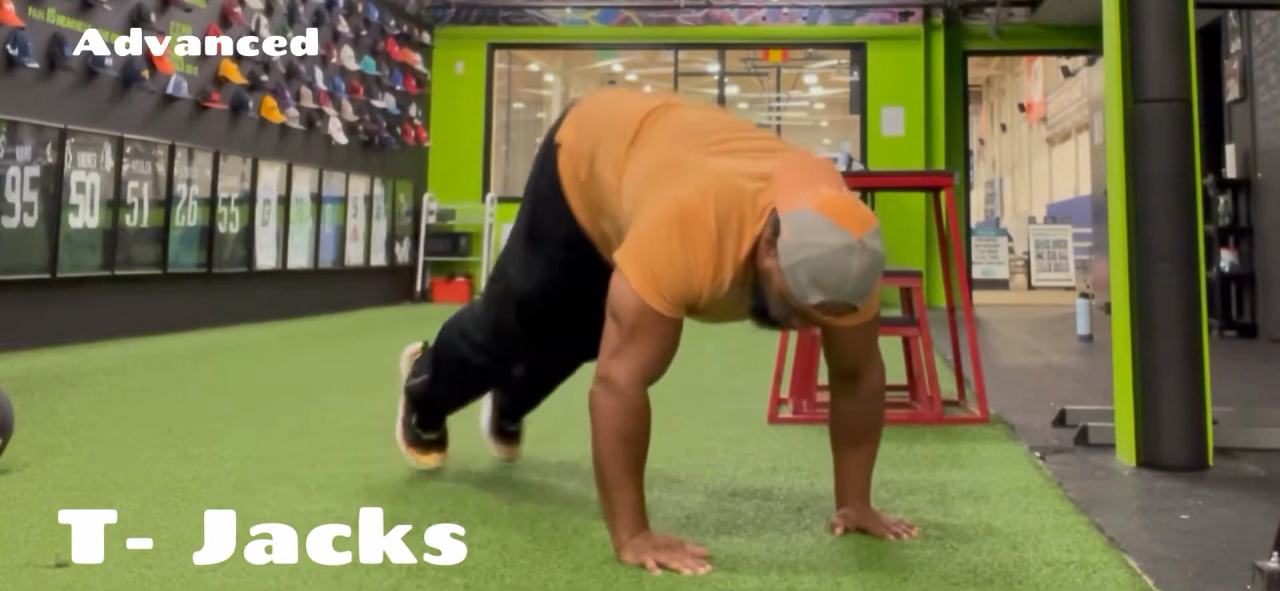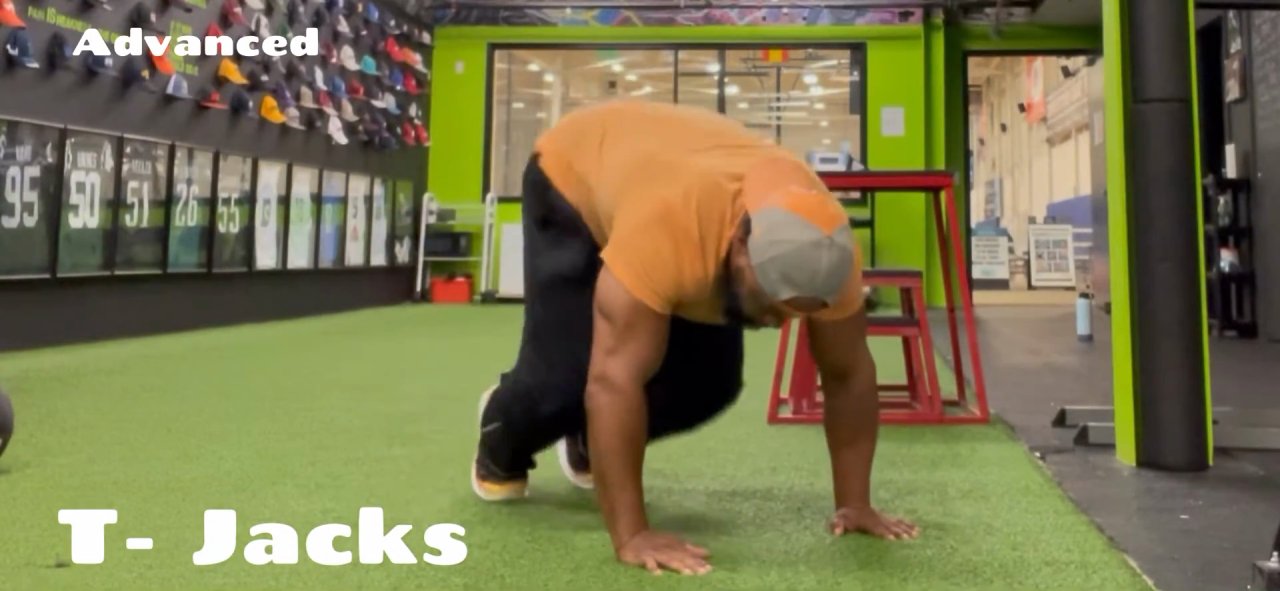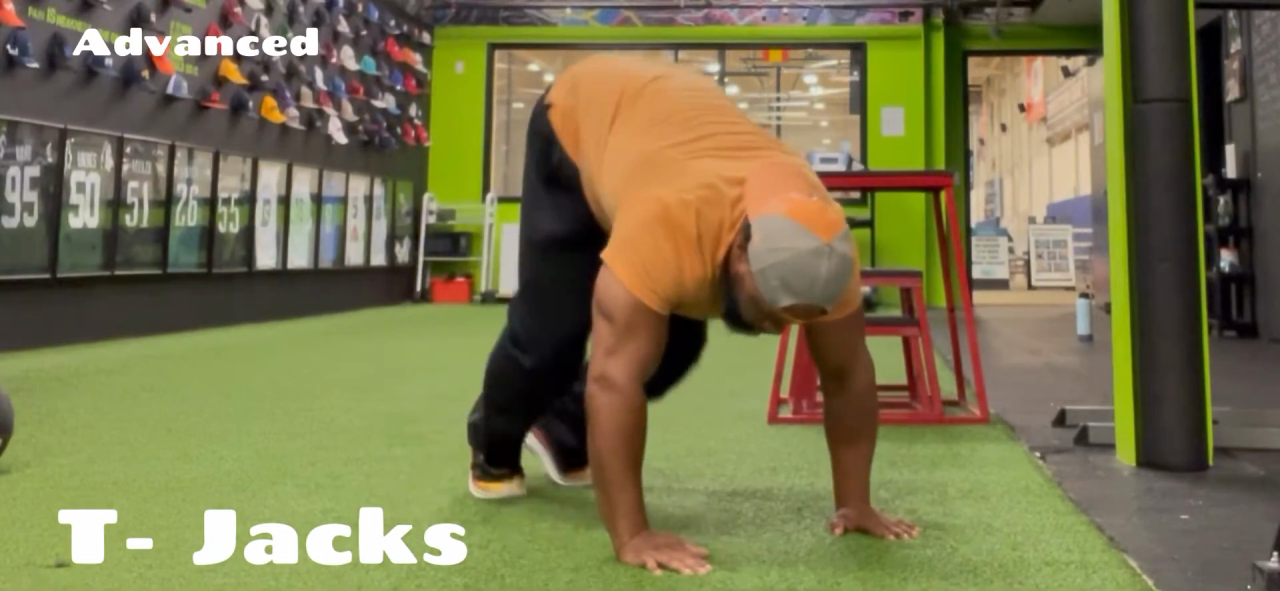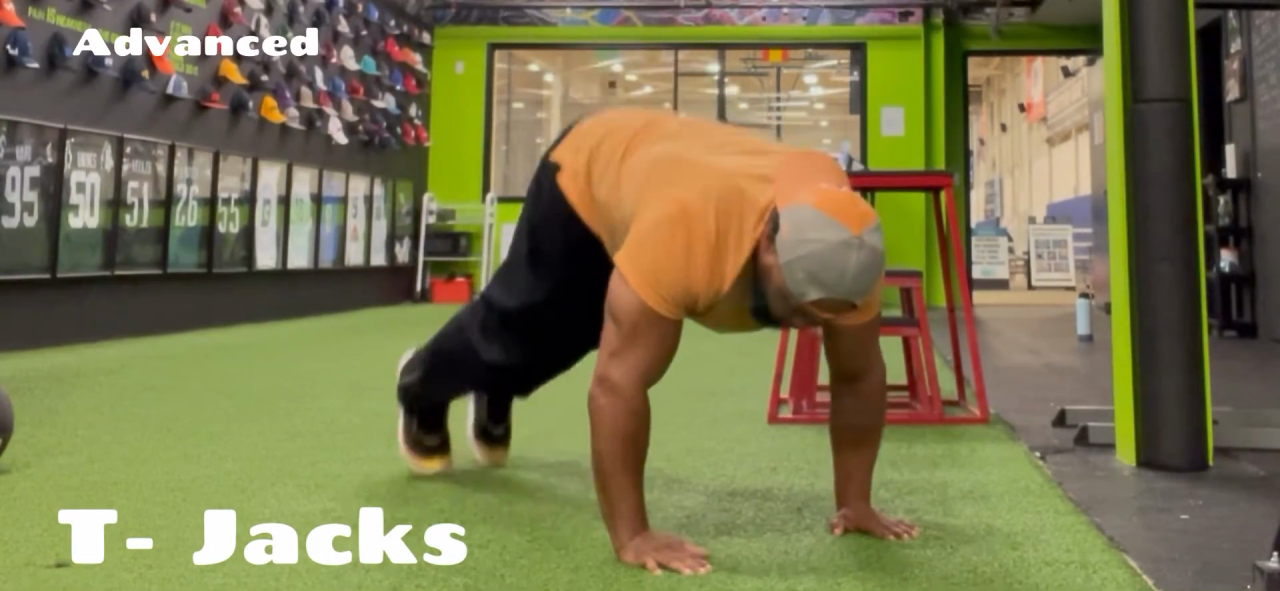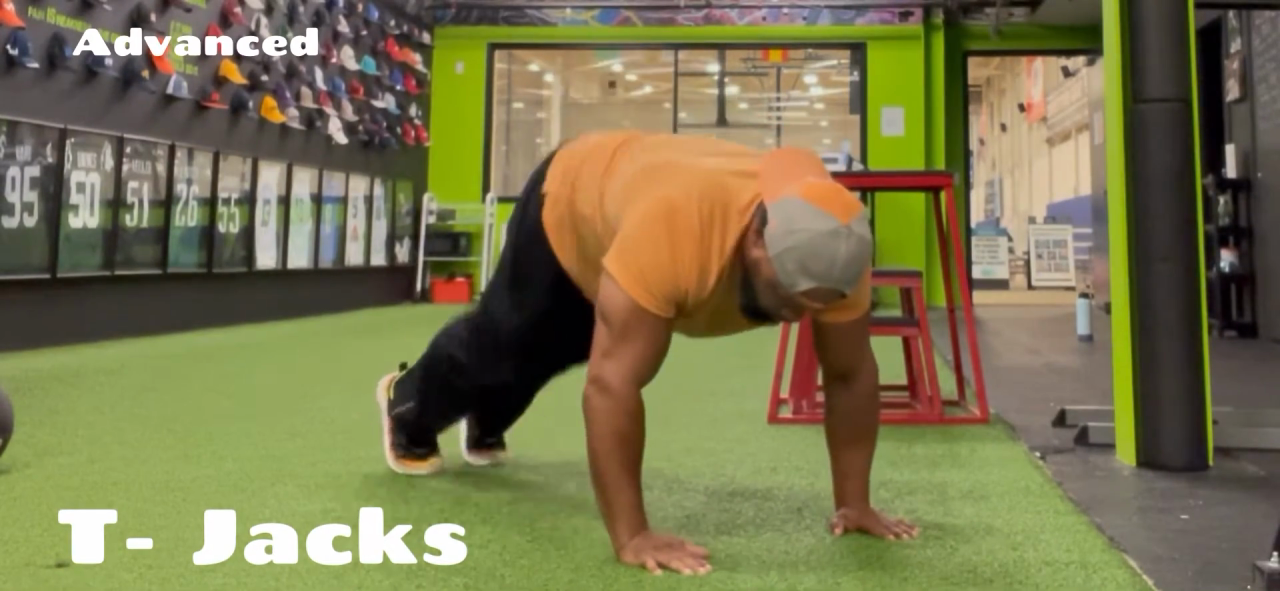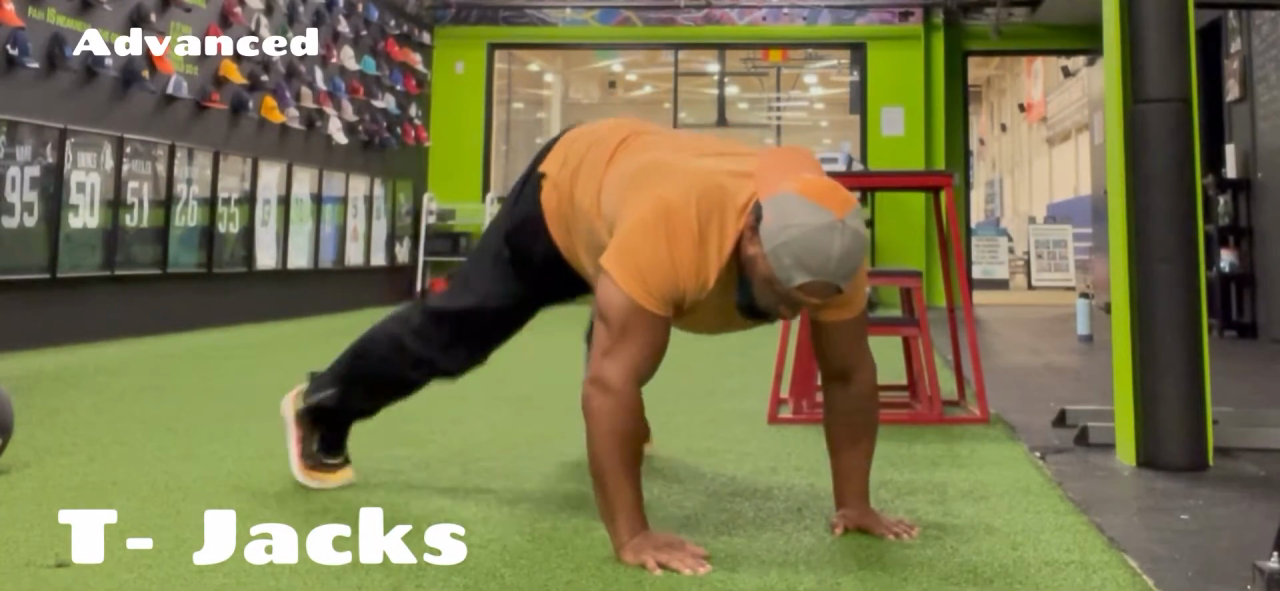
dt=0.3s
person 1, frame 1
left shoulder: (833, 250)
right shoulder: (689, 230)
left elbow: (857, 375)
right elbow: (621, 382)
left wrist: (855, 503)
right wrist: (630, 537)
left knee: (575, 336)
right knee: (515, 327)
left ankle: (508, 399)
right ankle: (426, 385)
person 1, frame 2
left shoulder: (818, 244)
right shoulder: (666, 224)
left elbow: (848, 375)
right elbow: (613, 381)
left wrist: (855, 503)
right wrist: (632, 535)
right hip: (573, 176)
left knee: (708, 385)
right knee: (567, 373)
left ankle: (586, 436)
right ankle: (504, 444)
person 1, frame 3
left shoulder: (821, 246)
right shoulder: (668, 228)
left elbow: (847, 373)
right elbow: (612, 381)
left wrist: (855, 504)
right wrist: (631, 538)
left knee: (677, 343)
right knee: (551, 326)
left ankle: (565, 431)
right ankle: (491, 440)
person 1, frame 4
left shoulder: (840, 247)
right shoulder: (685, 228)
left elbow: (859, 375)
right elbow: (618, 383)
left wrist: (855, 502)
right wrist: (632, 537)
right hip: (588, 180)
left knee: (572, 336)
right knee: (514, 334)
left ankle: (493, 398)
right ankle: (422, 391)
person 1, frame 5
left shoulder: (828, 246)
right shoulder: (671, 231)
left elbow: (851, 375)
right elbow: (612, 384)
left wrist: (854, 504)
right wrist: (631, 538)
right hip: (573, 198)
left knee: (557, 348)
right knee: (498, 346)
left ankle: (486, 414)
right ankle: (410, 412)
person 1, frame 6
left shoulder: (822, 247)
right shoulder: (670, 229)
left elbow: (849, 374)
right elbow: (609, 381)
left wrist: (855, 503)
right wrist: (631, 536)
right hip: (572, 185)
left knee: (633, 319)
right knee: (458, 327)
left ankle: (617, 422)
right ankle: (320, 406)
